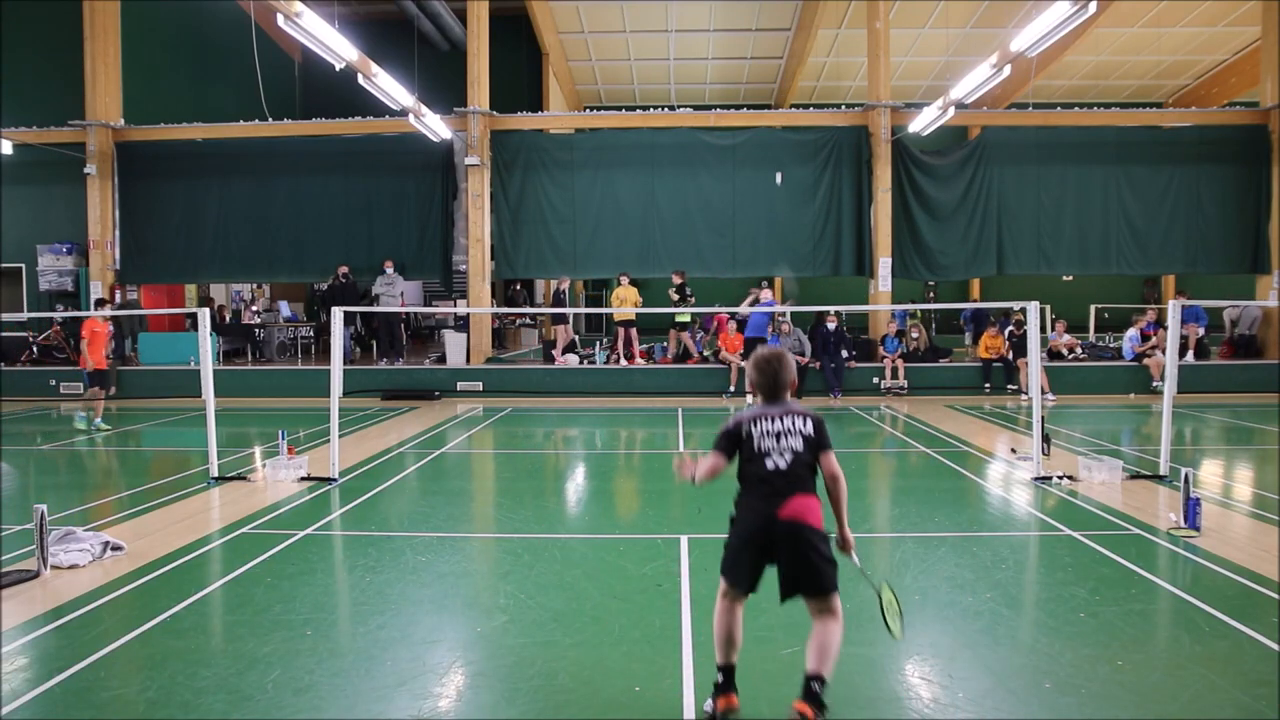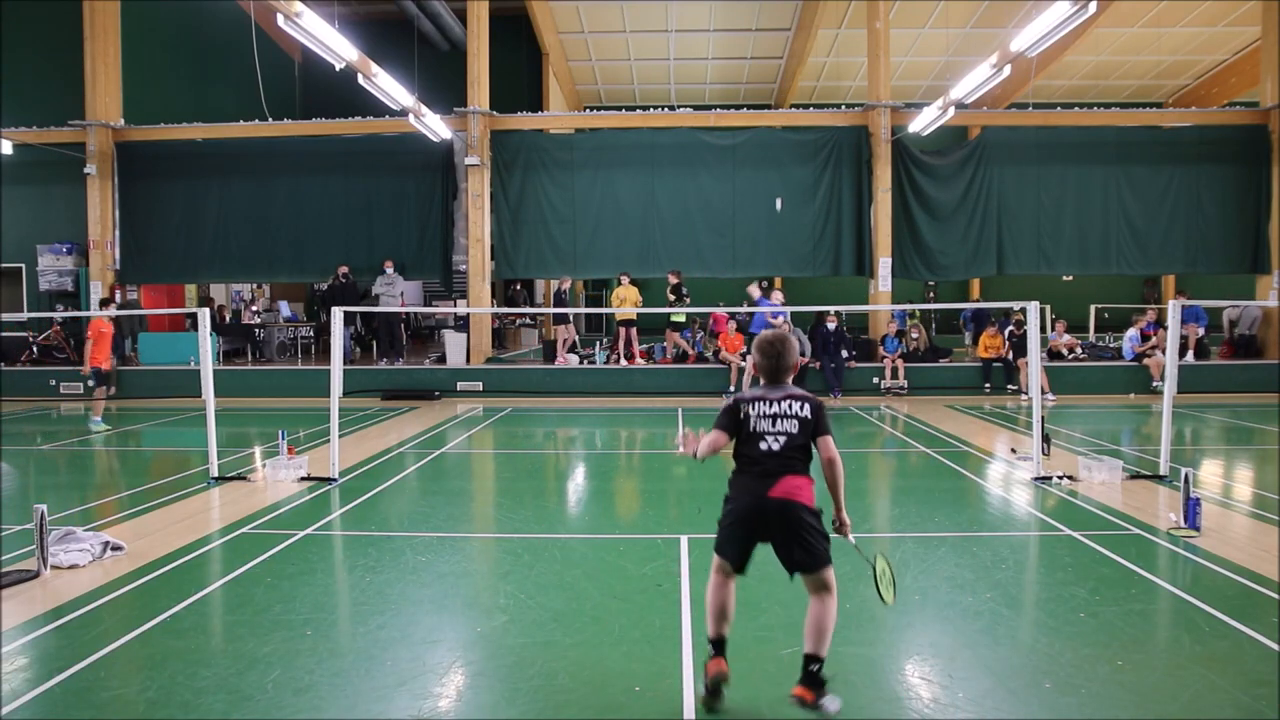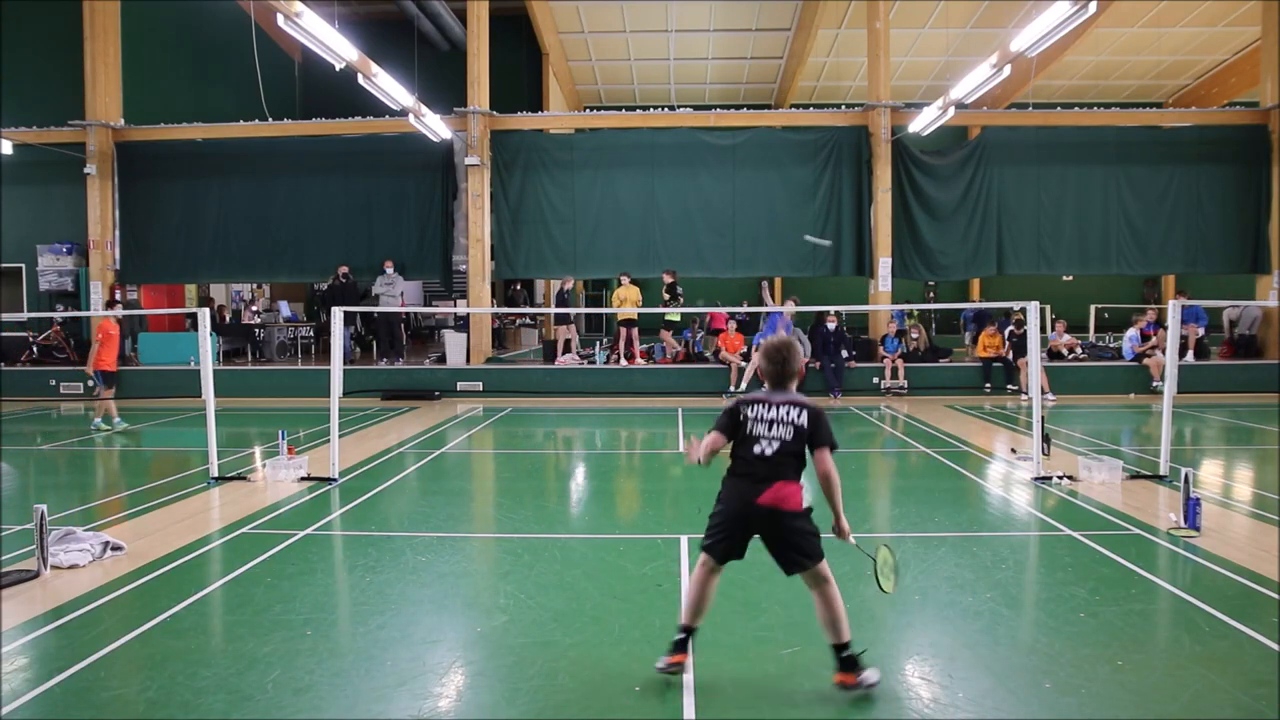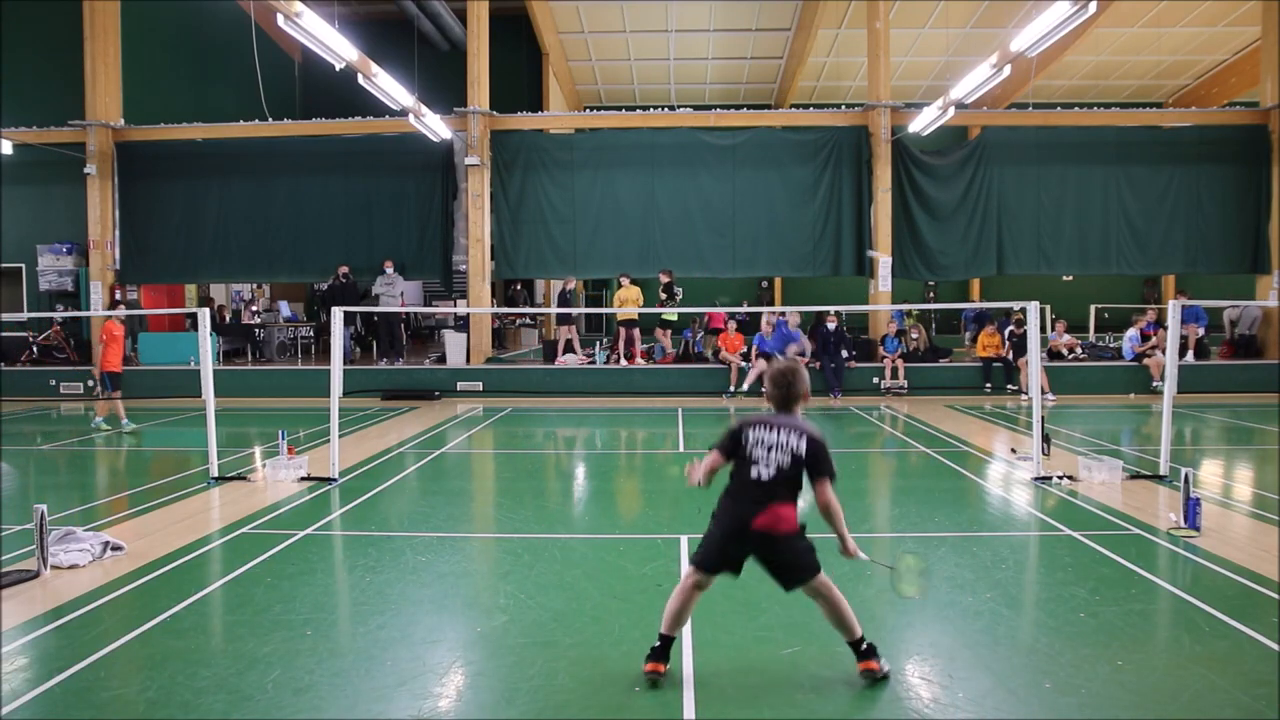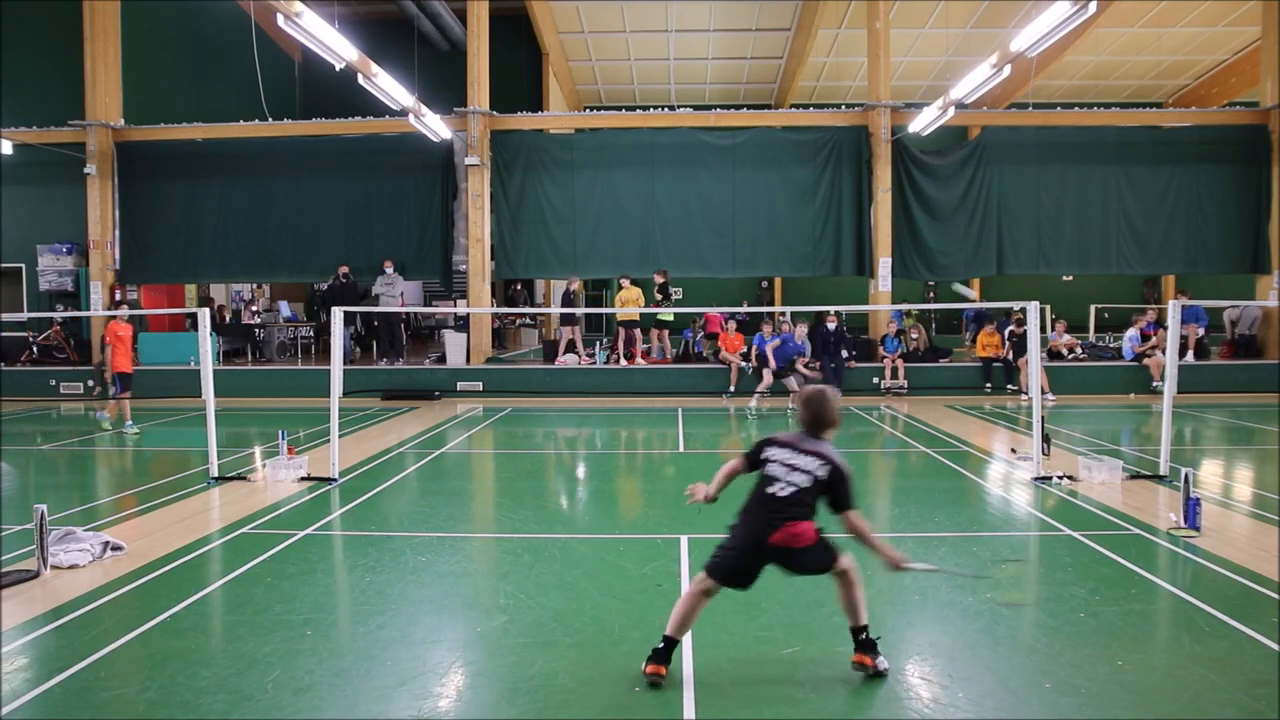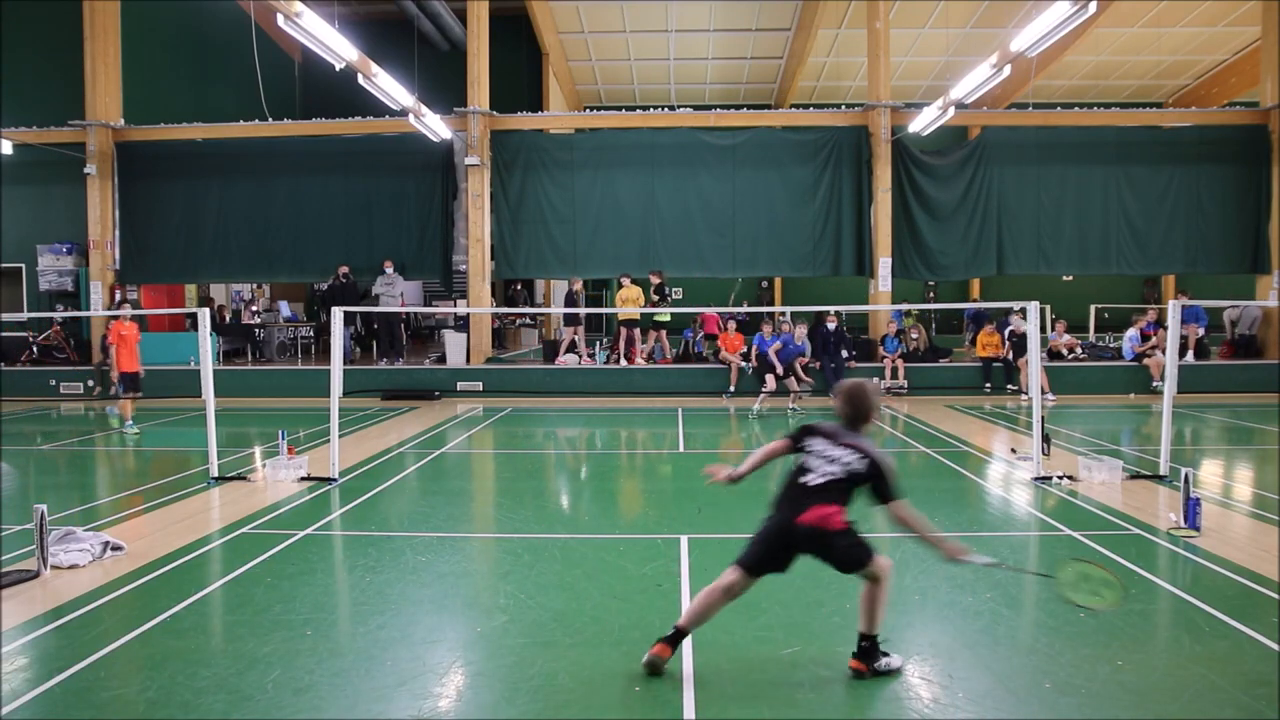
dt=0.1s
person 1, frame 1
left shoulder: (741, 423)
right shoulder: (811, 420)
left elbow: (710, 469)
right elbow: (833, 472)
left wrist: (693, 473)
right wrist: (843, 528)
left hip: (752, 518)
right hip: (800, 519)
left knee: (730, 596)
right knee: (828, 613)
person 1, frame 2
left shoulder: (740, 403)
right shoulder: (811, 404)
left elbow: (713, 444)
right elbow: (830, 457)
left wrist: (695, 449)
right wrist: (840, 510)
left hip: (745, 499)
right hip: (792, 500)
left knee: (722, 571)
right knee: (823, 587)
left ankle: (716, 662)
right ankle: (811, 682)
person 1, frame 3
left shoulder: (742, 405)
right shoulder: (811, 412)
left elbow: (710, 446)
right elbow: (825, 468)
left wrist: (696, 453)
right wrist: (839, 517)
left hip: (737, 497)
right hip: (782, 503)
left knee: (708, 566)
right knee: (821, 580)
left ankle: (679, 649)
right ankle: (847, 666)
person 1, frame 4
left shoulder: (746, 427)
right shoulder: (811, 439)
left elbow: (709, 465)
right elbow: (825, 499)
left wrist: (698, 476)
right wrist: (845, 540)
left hip: (731, 517)
right hip: (776, 524)
left knee: (694, 581)
right knee: (823, 590)
left ankle: (658, 655)
right ankle: (867, 657)
person 1, frame 5
left shoulder: (773, 443)
right shoulder: (833, 464)
left elbow: (733, 467)
right elbow: (851, 522)
left wrist: (709, 492)
right wrist: (886, 553)
left hip: (748, 531)
right hip: (794, 537)
left knee: (702, 586)
right knee: (847, 569)
left ankle: (659, 659)
right ankle: (865, 651)
person 1, frame 6
left shoulder: (814, 432)
right shoulder: (872, 459)
left elbow: (775, 447)
right elbow: (899, 512)
left wrist: (736, 472)
right wrist: (943, 544)
left hip: (784, 519)
right hip: (824, 524)
left knee: (731, 582)
right knee: (879, 571)
left ankle: (667, 644)
right ankle: (867, 653)
